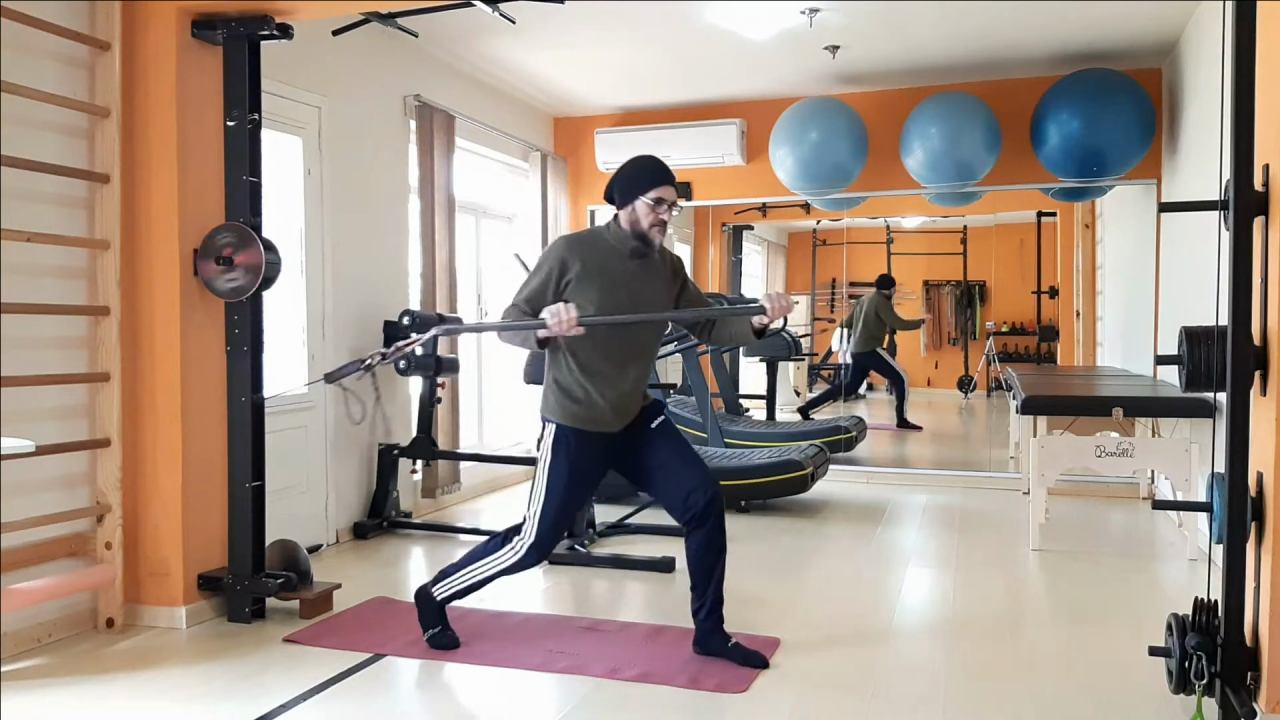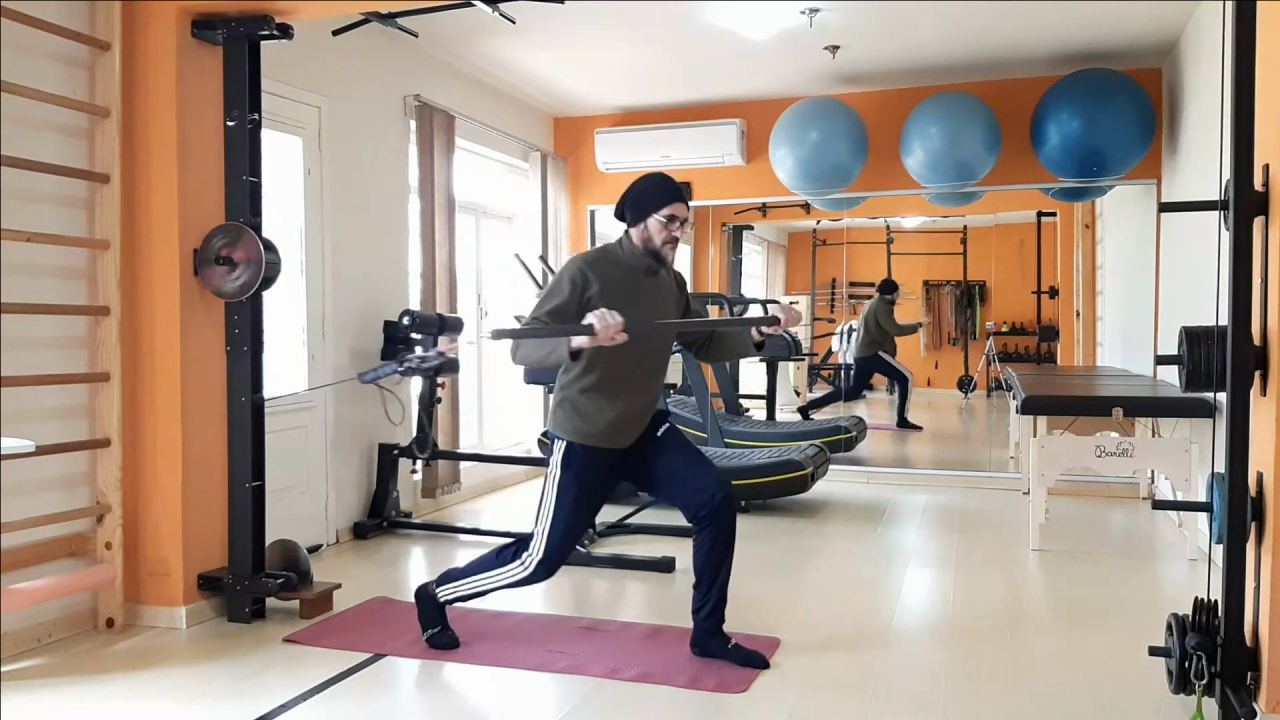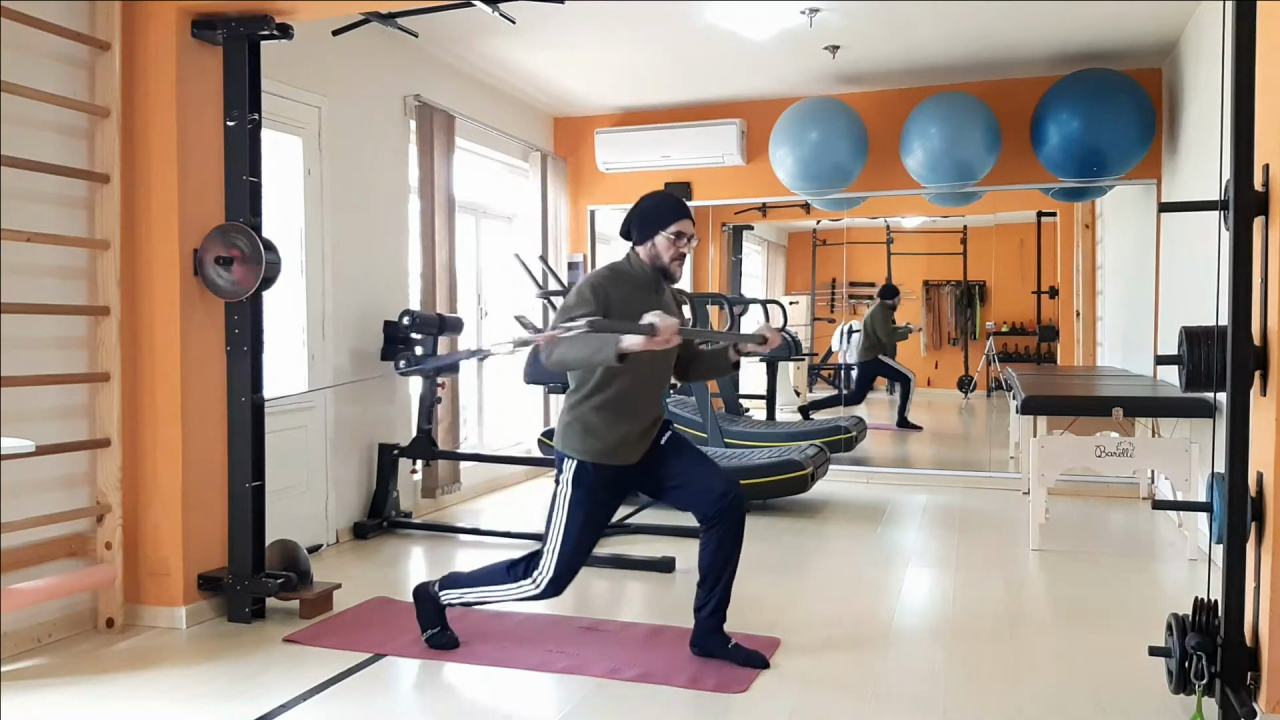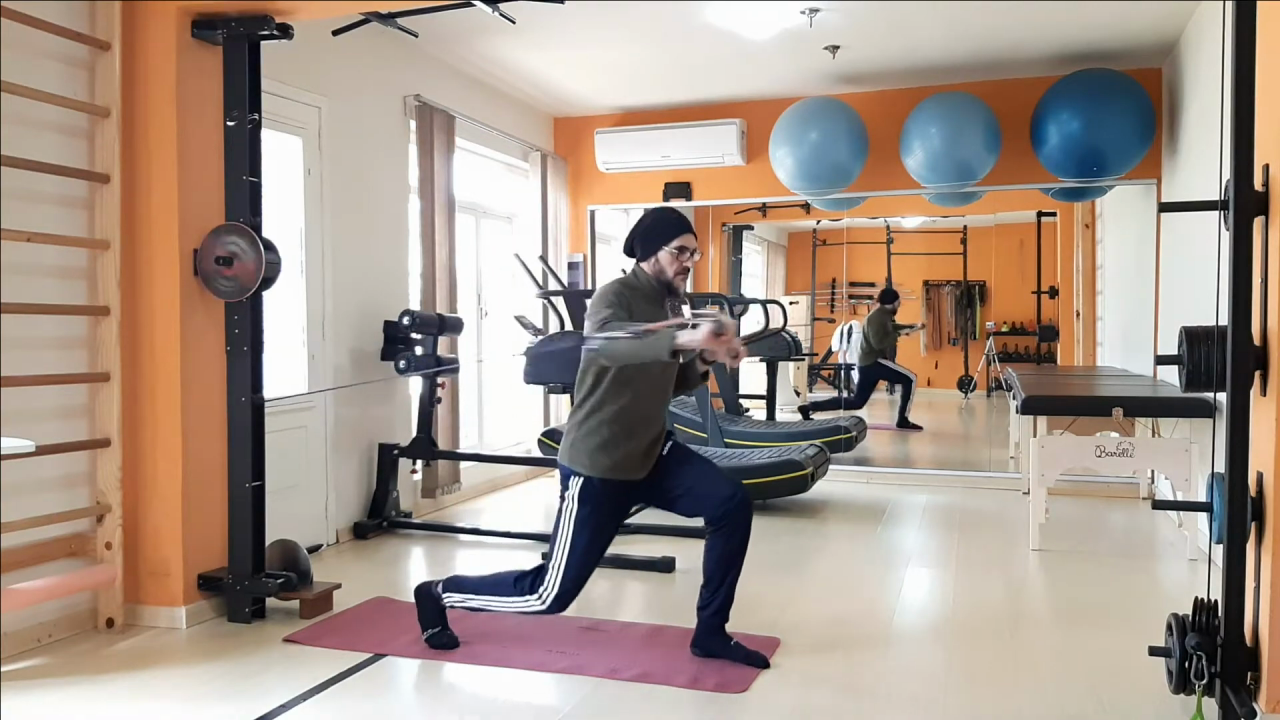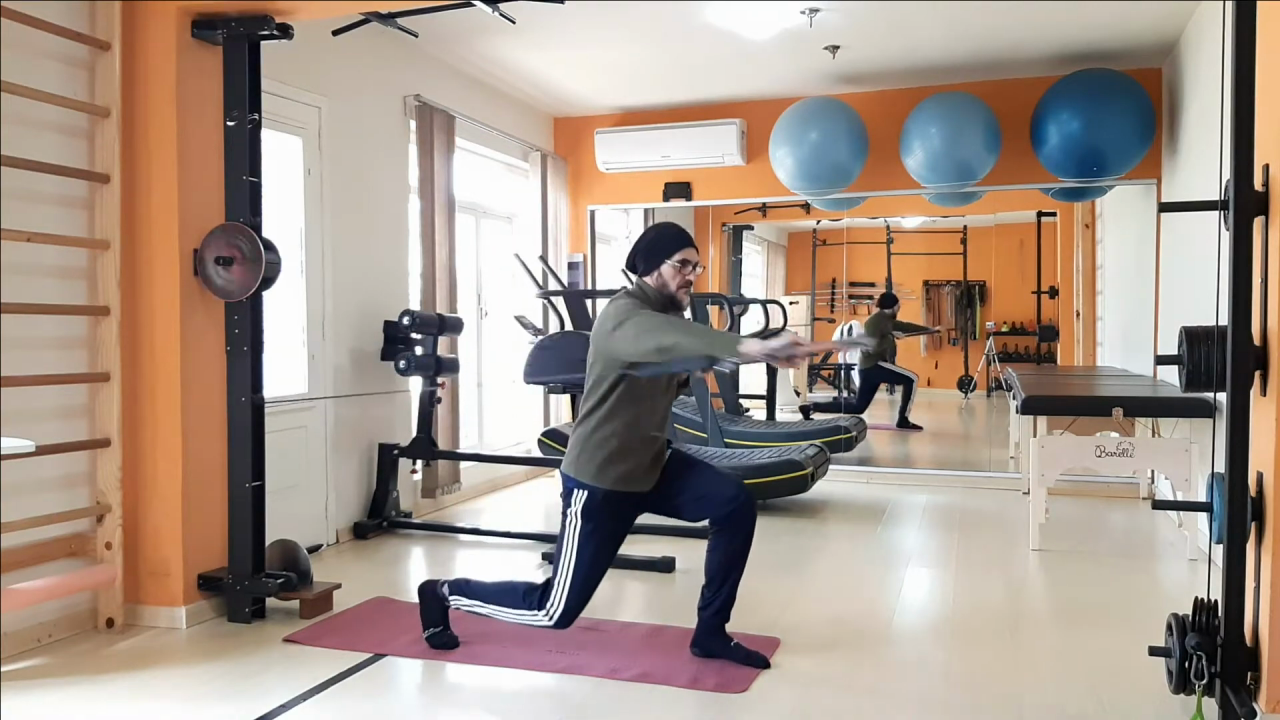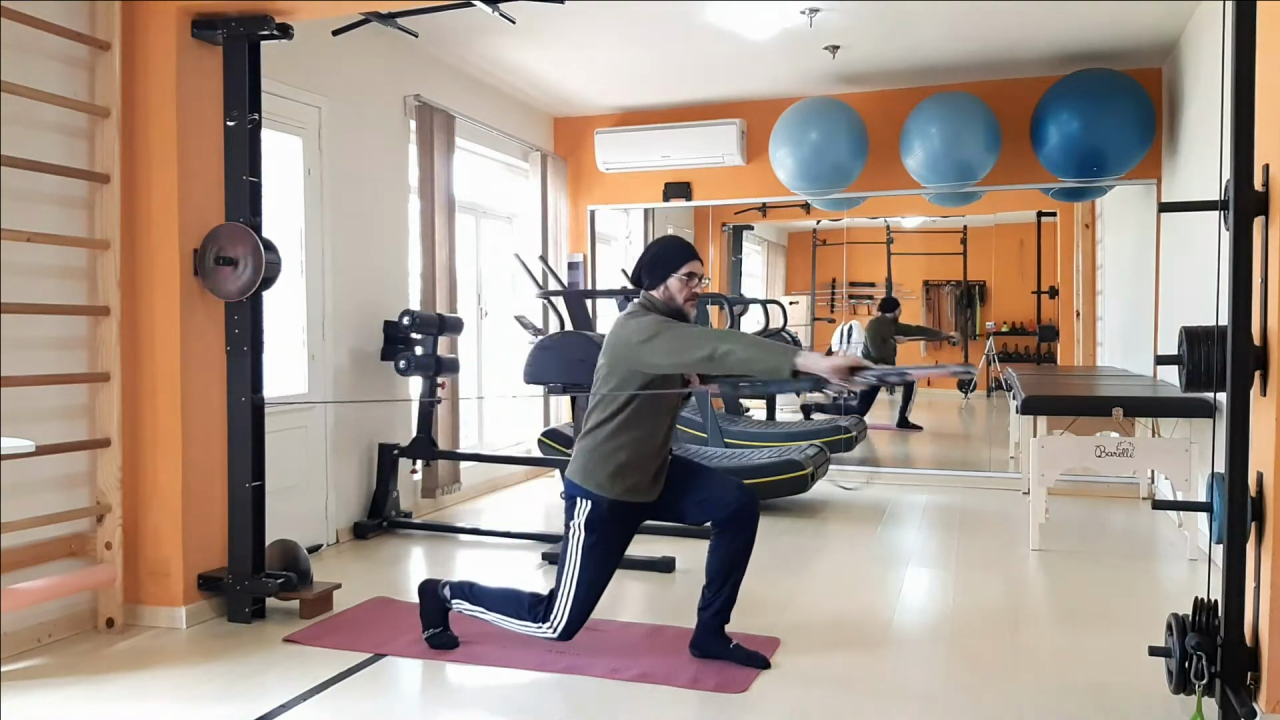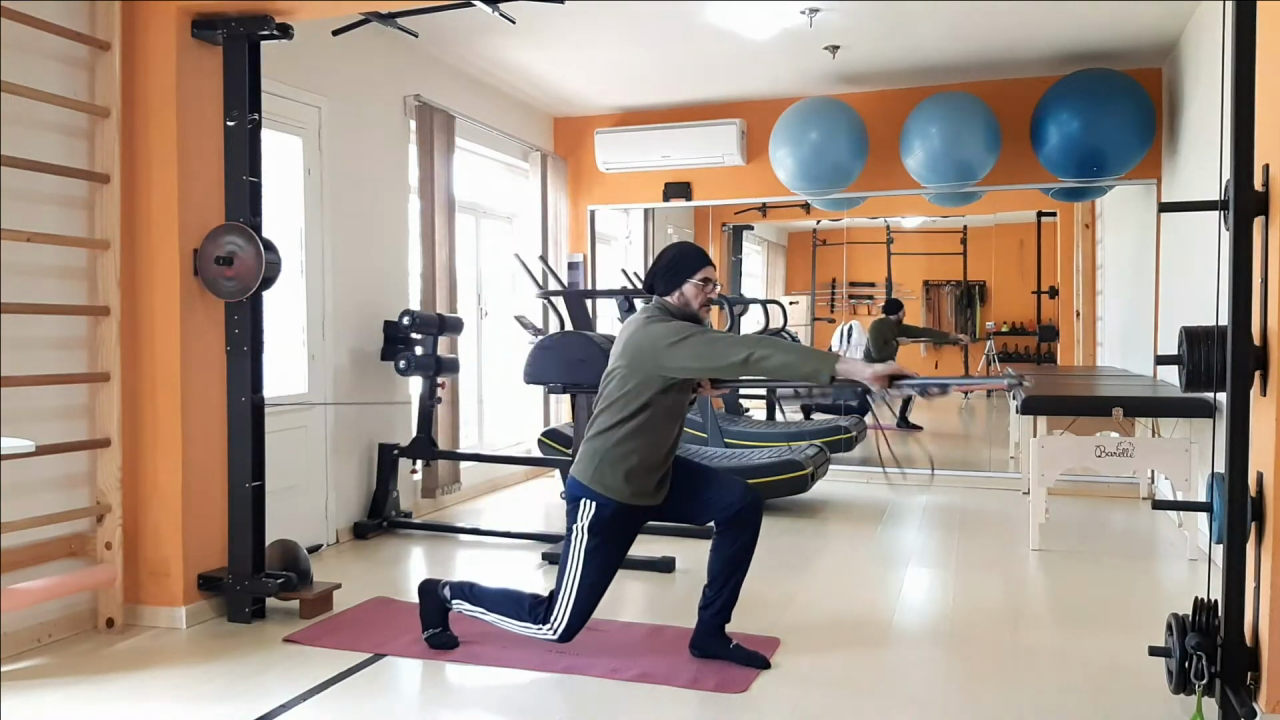
dt=0.2s
person 1, frame 1
left shoulder: (667, 267)
right shoulder: (572, 252)
left elbow: (708, 327)
right elbow: (512, 321)
left wrist: (759, 321)
right wrist: (545, 331)
left hip: (637, 416)
right hip: (575, 424)
left knee: (703, 503)
right knee: (535, 541)
left ankle: (710, 633)
right ankle: (434, 596)
person 1, frame 2
left shoulder: (670, 283)
right shoulder: (587, 270)
left elbow: (705, 345)
right elbow: (523, 346)
left wrist: (761, 332)
right wrist: (581, 341)
left hip: (645, 429)
right hip: (584, 438)
left knee: (716, 502)
right knee: (541, 559)
left ankle: (709, 634)
right ankle: (436, 594)
person 1, frame 3
left shoulder: (667, 297)
right shoulder: (603, 285)
left elbow: (687, 367)
right elbow: (553, 350)
left wrist: (740, 351)
right wrist: (628, 343)
left hip: (650, 440)
right hip: (592, 453)
left knee: (726, 503)
right knee: (547, 578)
left ankle: (709, 633)
right ankle: (437, 594)
person 1, frame 4
left shoulder: (663, 305)
right shoulder: (617, 297)
right elbow: (602, 341)
left wrist: (705, 361)
right wrist: (683, 340)
left hip: (652, 453)
right hip: (596, 466)
left knee: (732, 504)
right knee: (551, 593)
left ankle: (711, 633)
right ankle: (438, 594)
person 1, frame 5
left shoulder: (667, 313)
right shoulder: (625, 312)
right elbow: (660, 340)
right wrist: (749, 347)
left hip: (654, 464)
right hip: (599, 479)
left knee: (736, 505)
right knee: (557, 610)
left ankle: (711, 634)
right ankle: (444, 593)
person 1, frame 6
left shoulder: (667, 326)
right shoulder: (639, 328)
right elbow: (712, 347)
left wrist: (689, 386)
right wrist: (808, 361)
left hip: (652, 473)
right hip: (602, 488)
left knee: (738, 508)
right knee: (559, 622)
left ankle: (709, 634)
right ankle: (444, 594)
person 1, frame 7
left shoulder: (666, 328)
right shoulder: (657, 334)
right elbow: (744, 352)
left wrist: (694, 388)
right wrist: (850, 367)
left hip: (654, 473)
right hip: (604, 490)
left knee: (742, 506)
right knee: (559, 624)
left ankle: (710, 634)
right ankle: (445, 594)
